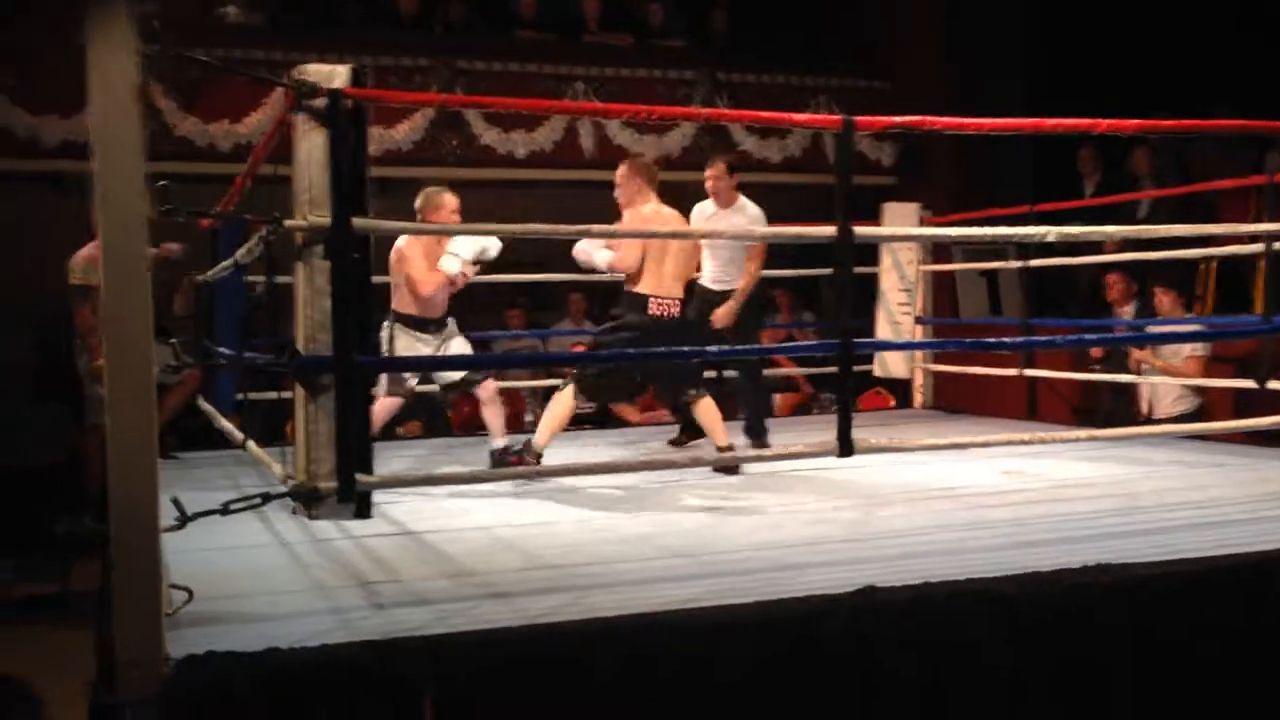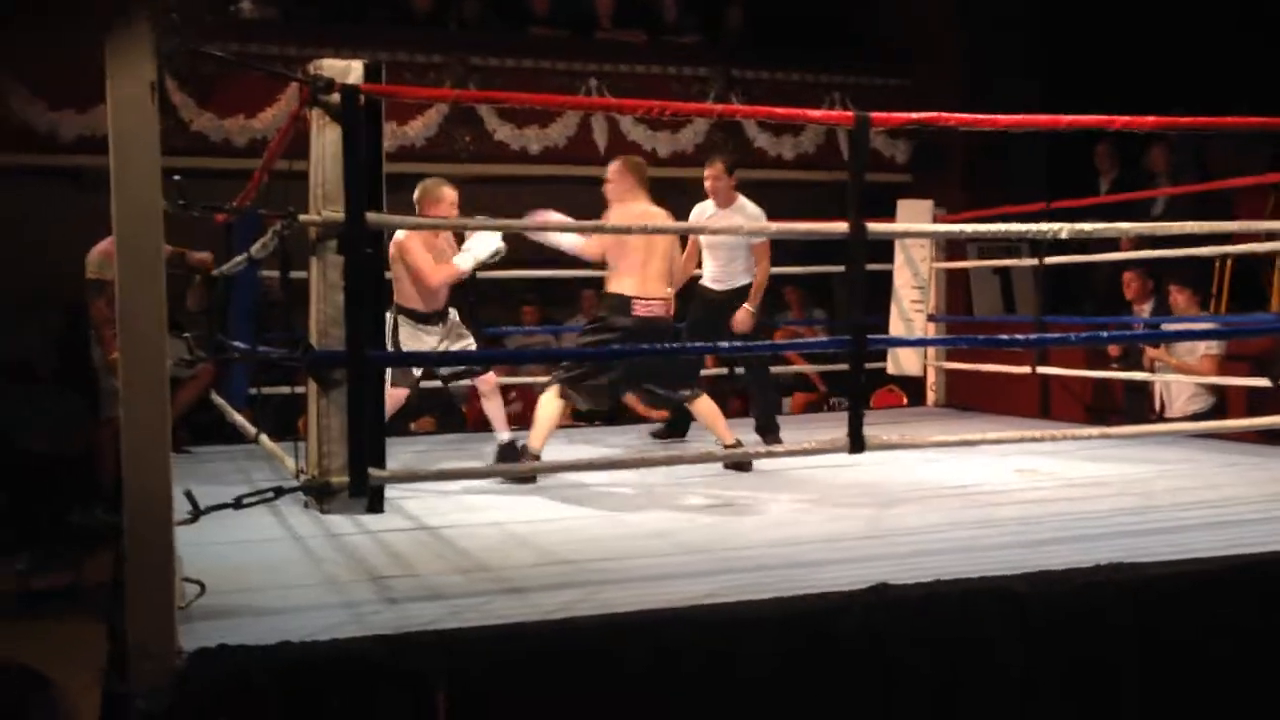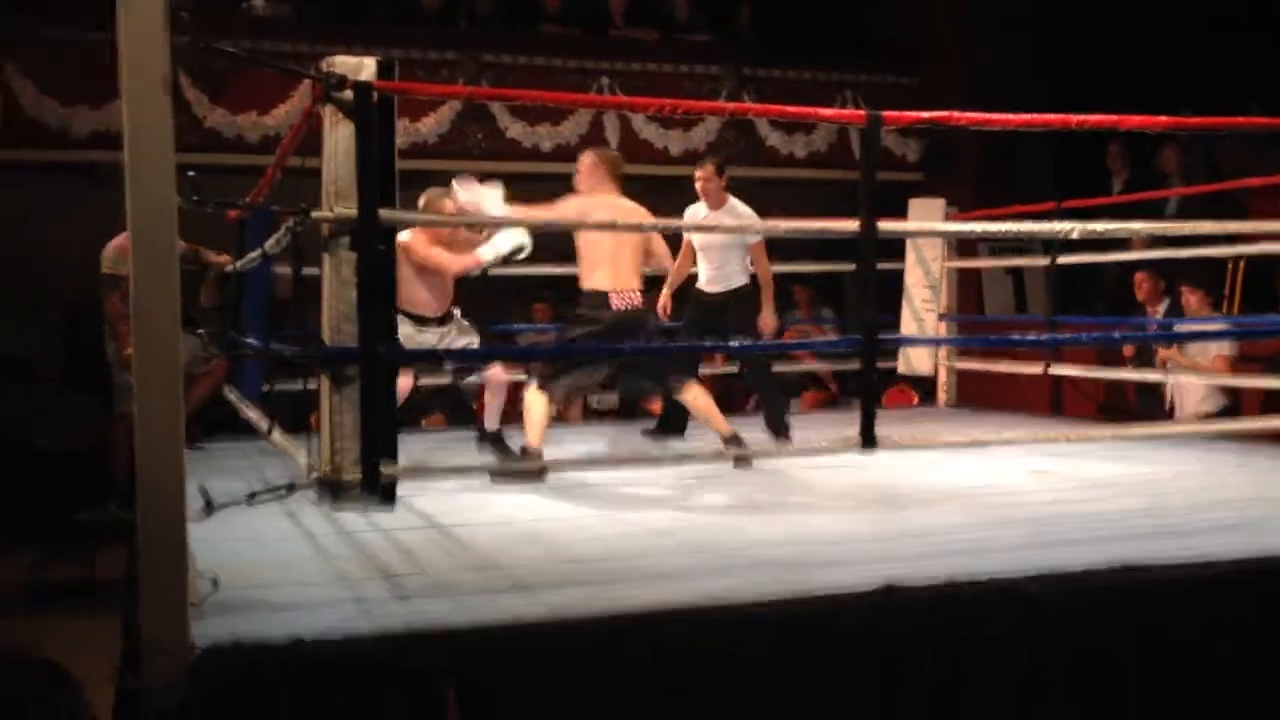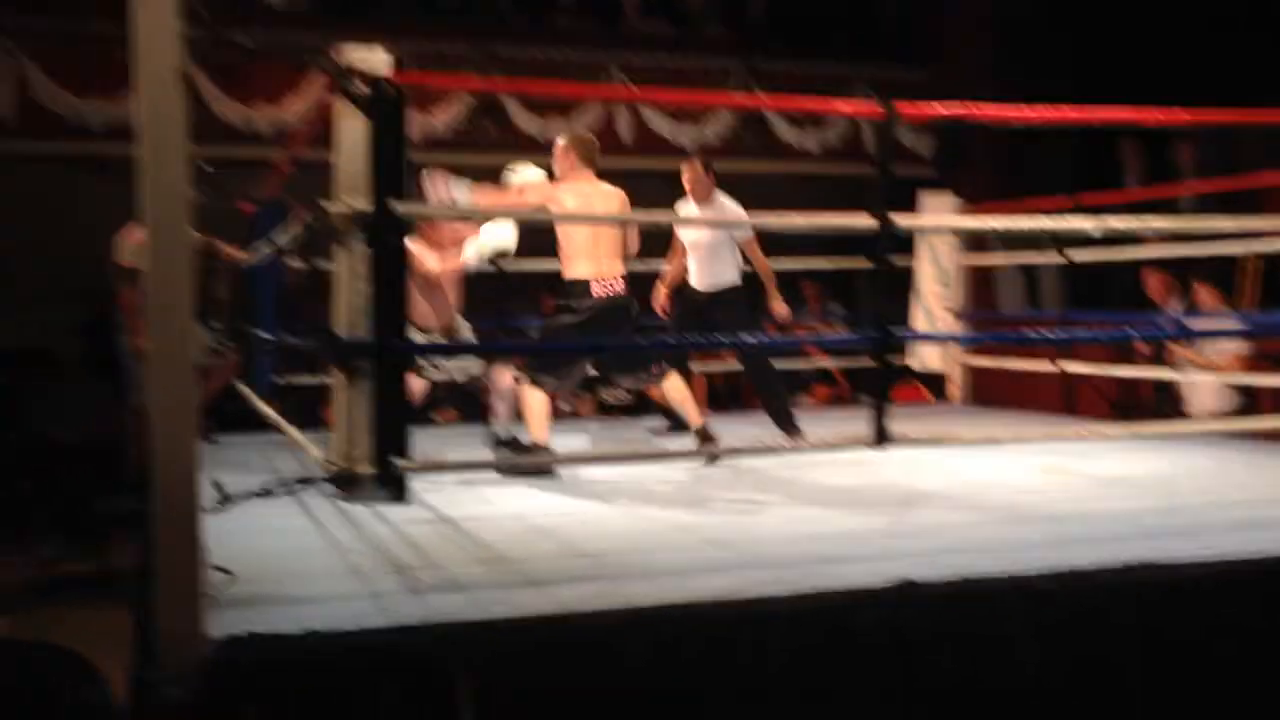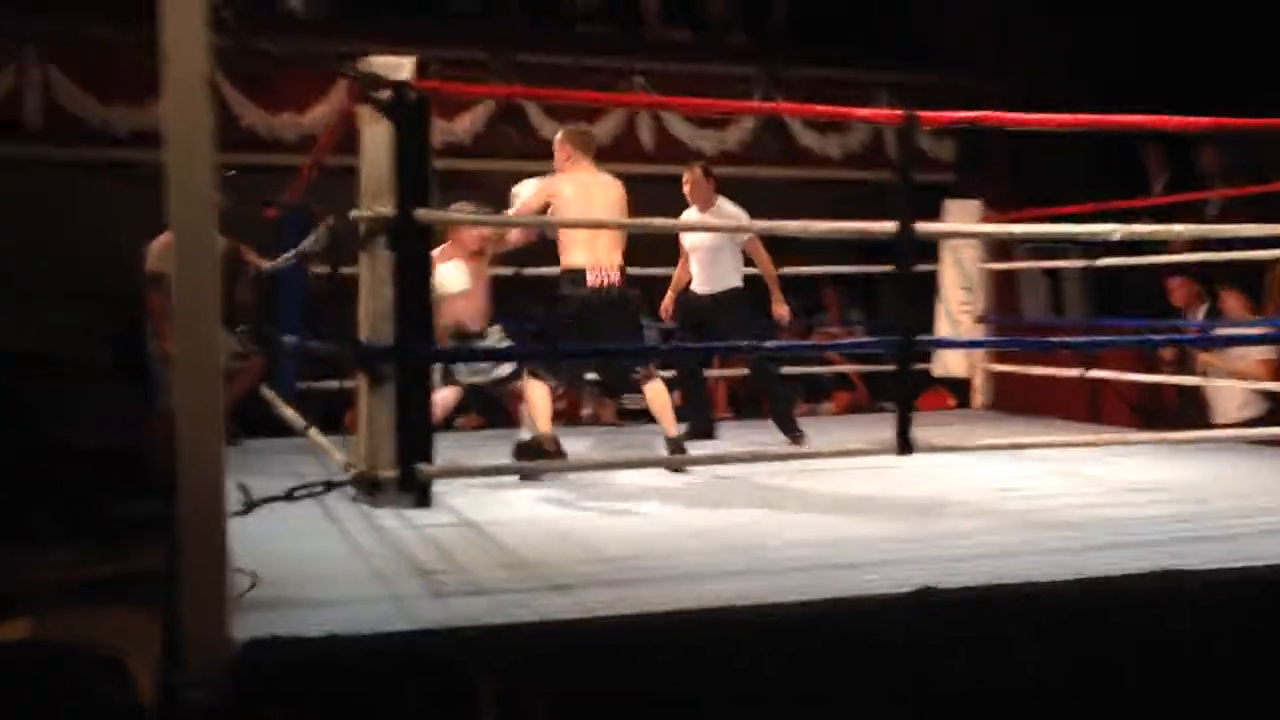
dt=0.1s
person 1, frame 1
left shoulder: (637, 215)
right shoulder: (677, 219)
left elbow: (629, 262)
left wrist: (604, 257)
left hip: (638, 315)
right hip: (673, 318)
left knee: (576, 385)
right knee: (691, 389)
left ankle: (532, 455)
right ankle: (727, 452)
person 1, frame 2
left shoulder: (622, 212)
right shoulder: (666, 220)
left elbow: (592, 250)
right elbow: (675, 271)
left wrist: (555, 235)
left hip: (622, 315)
right hip: (658, 316)
left knee: (561, 384)
right knee: (686, 390)
left ankle: (529, 459)
right ankle: (735, 449)
person 1, frame 3
left shoulder: (582, 206)
right shoulder: (641, 213)
left elbow: (533, 215)
right elbow: (665, 262)
left wrist: (485, 202)
left hip: (598, 310)
right hip: (635, 311)
left knee: (543, 381)
right knee: (678, 379)
left ankle: (531, 457)
right ankle: (732, 441)
person 1, frame 4
left shoulder: (556, 193)
right shoulder: (618, 197)
left elbow: (499, 200)
right elbow: (631, 247)
left wrist: (457, 192)
left hip: (580, 299)
right hip: (618, 298)
left knee: (536, 377)
right knee: (654, 369)
left ankle: (540, 451)
right ankle: (703, 435)
person 1, frame 5
left shoulder: (556, 183)
right shoulder: (616, 187)
left elbow: (514, 219)
left hip: (577, 288)
right hip: (615, 288)
left knee: (539, 371)
right knee: (642, 371)
left ankle: (546, 442)
right ankle: (674, 443)
person 2, frame 1
left shoulder: (751, 214)
right shoulder: (700, 211)
left elbow: (753, 267)
left wrist: (731, 307)
left hip: (739, 295)
right hip: (705, 292)
left knee: (747, 364)
left ankle: (757, 431)
right ankle: (691, 428)
person 2, frame 2
left shoulder: (751, 214)
right shoulder: (699, 211)
left elbow: (762, 266)
right elbow: (691, 256)
left wrist: (750, 308)
right wrist: (672, 291)
left hip: (739, 293)
right hip: (706, 292)
left knee: (754, 361)
right knee: (686, 358)
left ankle: (768, 428)
right ankle: (676, 425)
person 2, frame 3
left shoulder: (743, 215)
right shoulder: (691, 214)
left elbow: (761, 264)
right elbow: (684, 257)
left wrist: (767, 309)
right wrist: (666, 292)
left hip: (735, 296)
right hip: (702, 295)
left knee: (754, 362)
left ankle: (778, 425)
right ankle: (671, 423)
person 2, frame 4
left shoulder: (730, 211)
right shoulder: (682, 210)
left elbow: (756, 256)
left wrist: (775, 297)
right wrist: (664, 287)
left hip: (728, 293)
right hip: (694, 293)
left knee: (752, 358)
left ankle: (785, 420)
person 2, frame 5
left shoulder: (732, 215)
right shoulder: (686, 219)
left elbow: (761, 258)
left wrist: (777, 299)
right wrist: (671, 295)
left hip: (730, 296)
right hip: (697, 299)
left knee: (756, 360)
right knee: (686, 364)
left ankle: (788, 424)
right ankle: (701, 425)
person 3, frame 1
left shoulder: (445, 242)
right shoulder: (407, 246)
left elbow: (455, 284)
right elbow: (426, 288)
left wrist: (471, 261)
right wrist: (455, 257)
left hip: (442, 330)
right hip: (405, 333)
left knee: (488, 390)
right knee: (388, 404)
left ankle: (502, 453)
person 3, frame 2
left shoulder: (444, 234)
right shoulder: (407, 239)
left elbow: (457, 272)
right elbow: (435, 279)
left wrist: (477, 253)
right wrist: (472, 254)
left hip: (443, 321)
right hip: (409, 324)
left knee: (488, 381)
right knee: (396, 394)
left ankle: (507, 447)
person 3, frame 3
left shoulder: (452, 233)
right shoulder: (409, 241)
left elbow: (480, 243)
right elbow: (452, 265)
right wrist: (498, 248)
left hip: (446, 322)
right hip: (410, 326)
left knee: (497, 377)
right knee: (401, 387)
left ankle: (490, 433)
person 3, frame 4
left shoulder: (459, 236)
right shoulder: (413, 250)
right elbow: (441, 271)
right wrist: (478, 250)
left hip: (455, 333)
right hip: (421, 339)
left knee: (505, 381)
right knee: (414, 388)
left ankle: (503, 436)
person 3, frame 5
left shoulder: (486, 245)
right shoulder: (436, 260)
left elbow: (526, 235)
left hip: (488, 336)
right hip: (452, 343)
right knee: (446, 399)
person 4, frame 1
right shoulder: (87, 258)
left elbow: (167, 257)
right elbow: (82, 314)
left wrist: (170, 253)
right wrist: (98, 359)
right hip: (102, 348)
right knee: (100, 422)
right ankle: (94, 495)
person 4, frame 2
right shoulder: (103, 253)
left elbow: (180, 259)
right elbow: (97, 308)
left wrist: (198, 259)
right wrist: (112, 353)
right hip: (116, 342)
left knee: (204, 370)
right knee: (114, 417)
right ankle: (108, 488)
person 4, frame 3
right shoulder: (118, 250)
left elbow: (194, 254)
right elbow: (111, 304)
left wrist: (214, 260)
right wrist: (127, 348)
right hip: (131, 340)
left knee: (217, 366)
right knee: (128, 411)
right ankle: (121, 481)
person 4, frame 4
right shoulder: (137, 241)
left elbow: (210, 245)
right elbow: (127, 296)
left wrist: (232, 254)
right wrist: (141, 338)
right hip: (147, 326)
left knee: (230, 359)
person 4, frame 5
right shoulder: (163, 247)
left elbow: (237, 250)
right elbow: (155, 299)
left wrist: (255, 260)
right wrist: (167, 342)
right hip: (174, 335)
left knee: (254, 362)
right knee: (170, 402)
